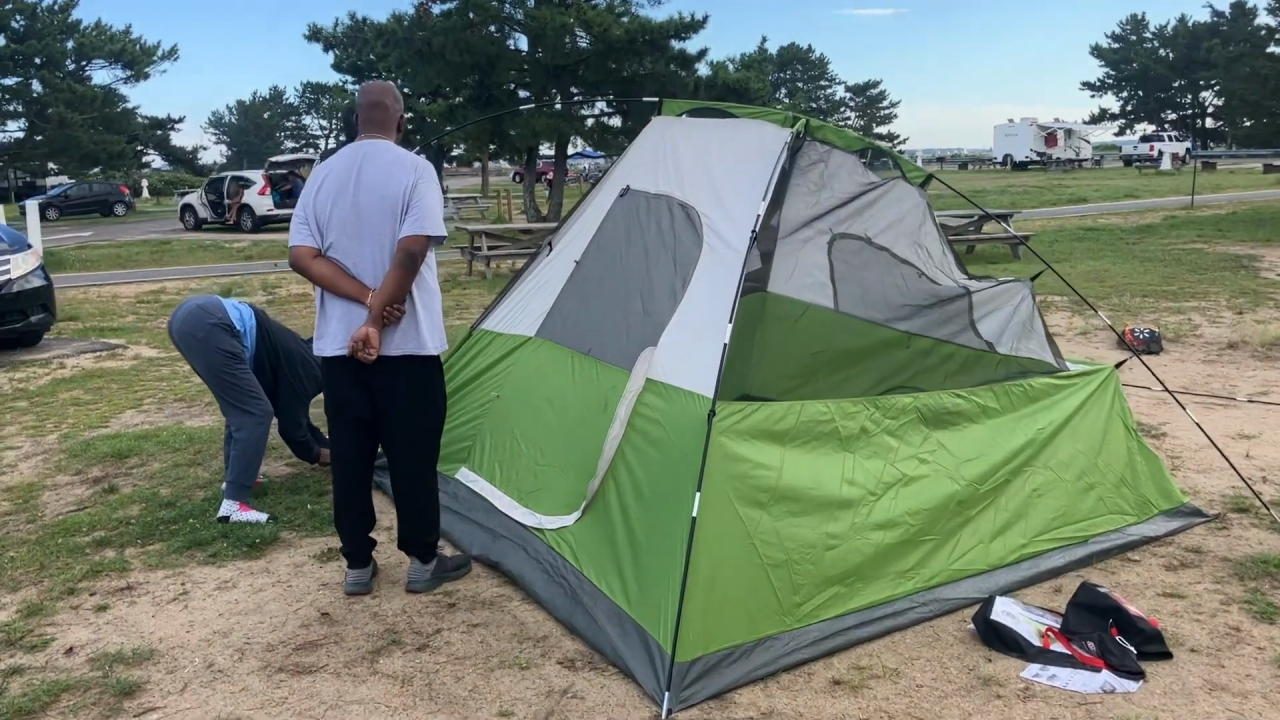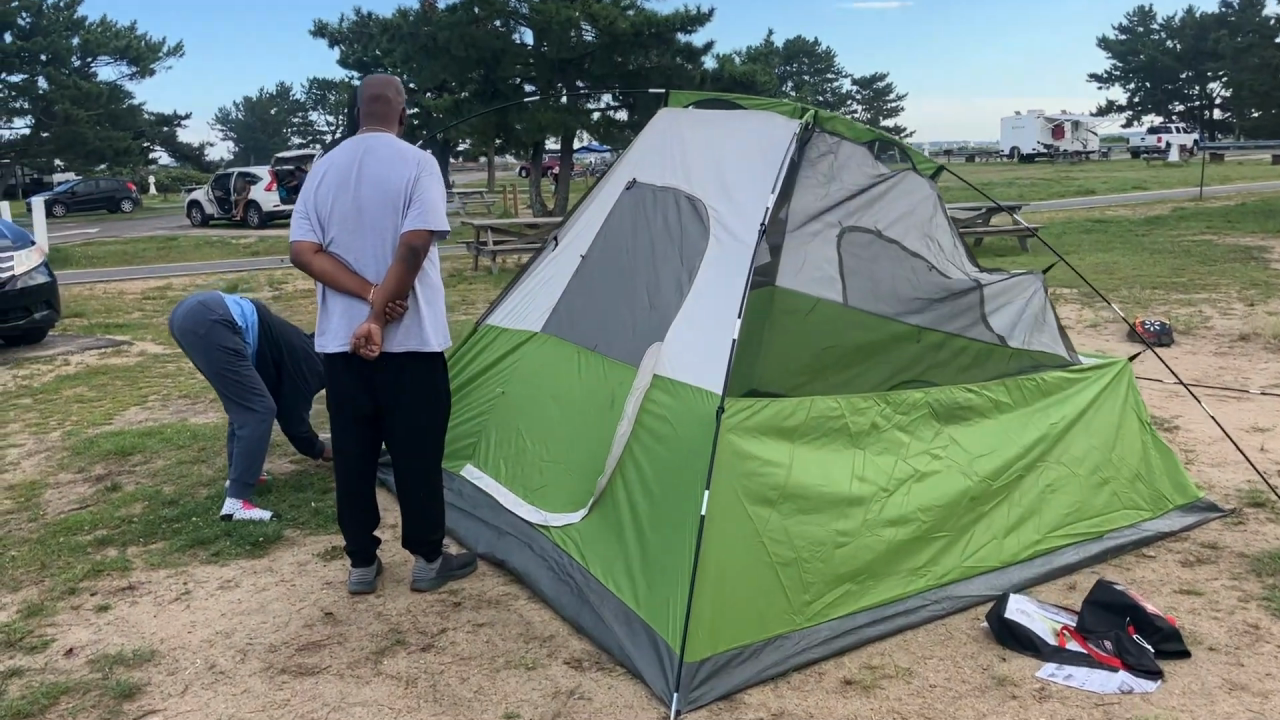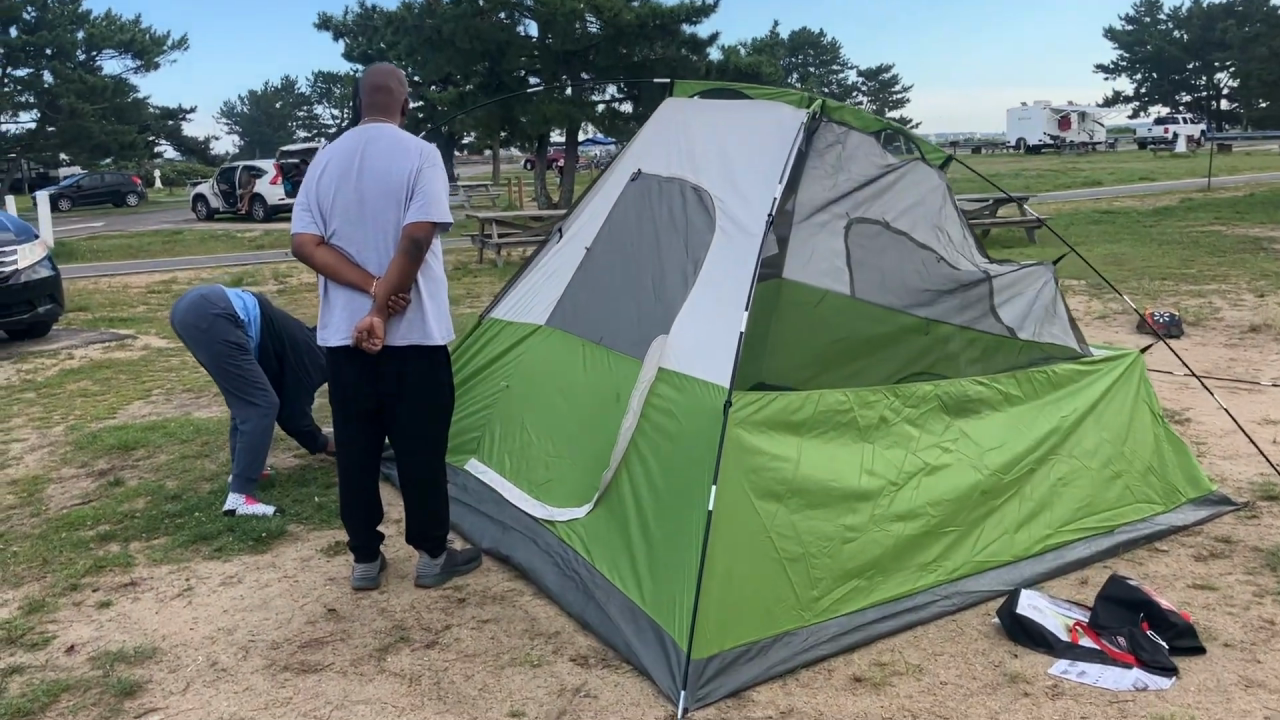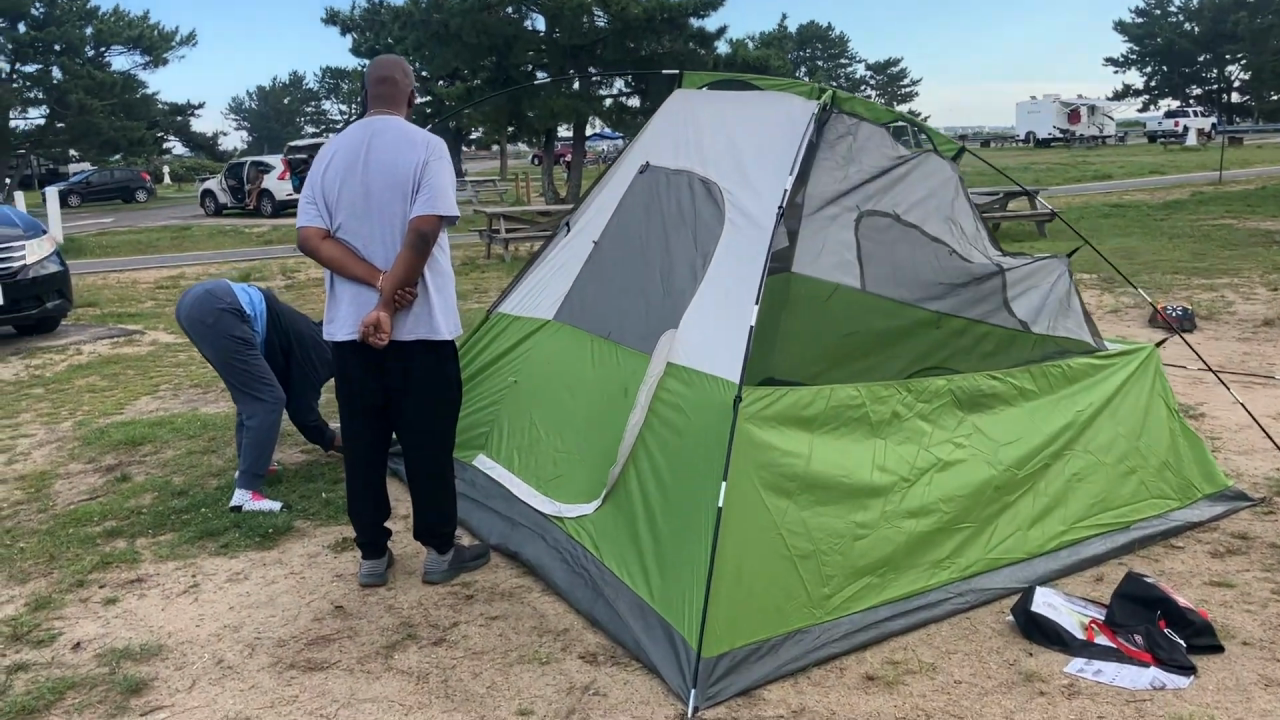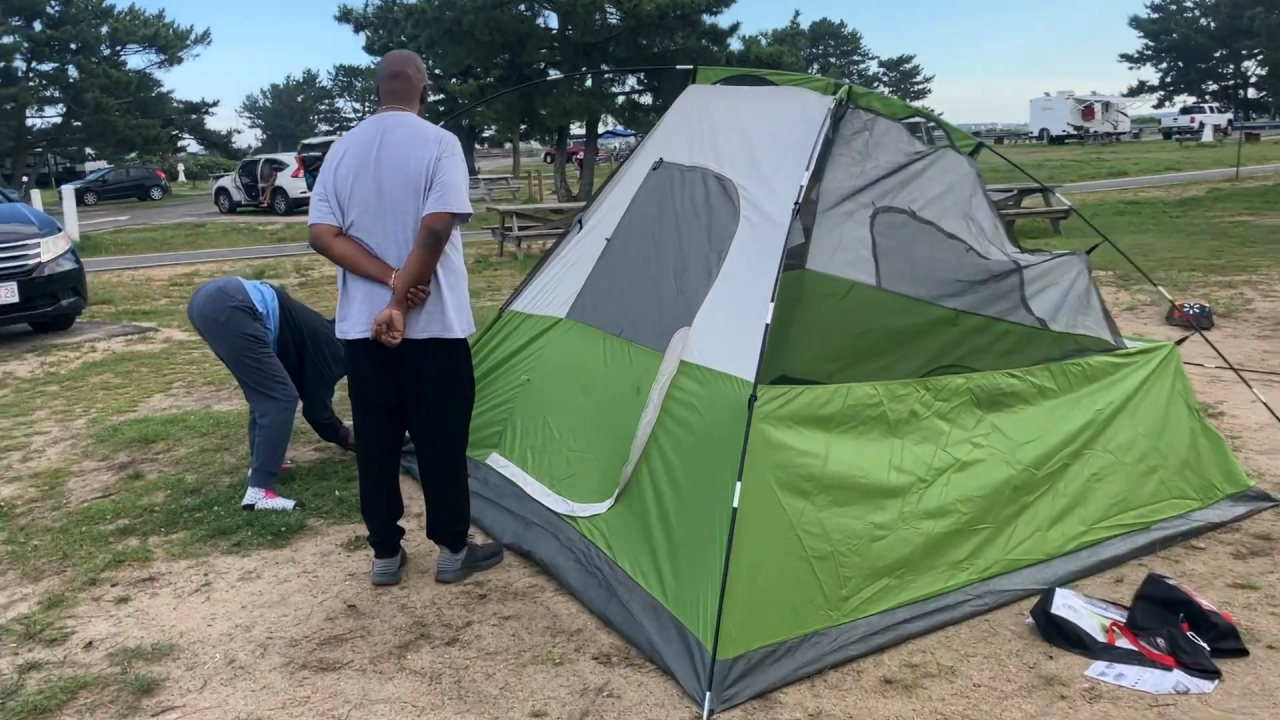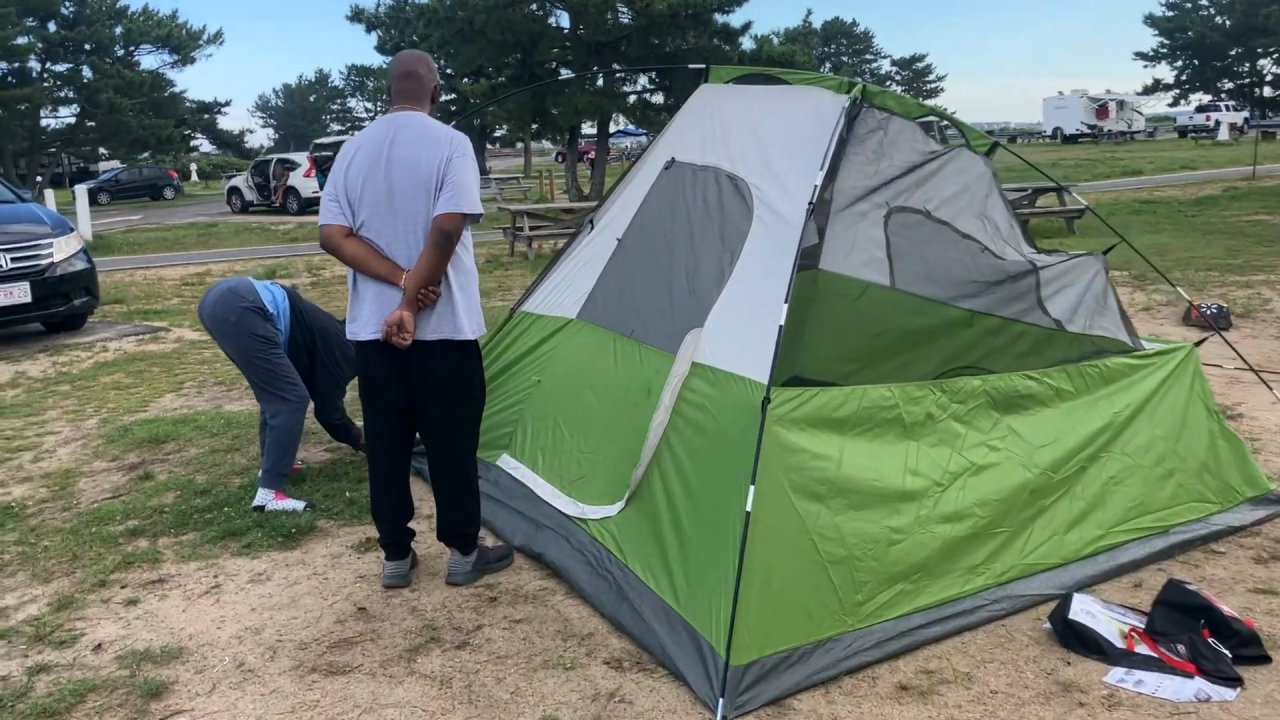
dt=0.1s
person 1, frame 1
left shoulder: (323, 173)
right shoulder: (414, 169)
left elbow: (301, 256)
right elbow: (411, 251)
left wrist: (366, 301)
right wrist: (377, 319)
left hip: (337, 344)
right hip: (406, 342)
left knee: (349, 455)
right knee: (413, 454)
left ankle: (357, 564)
right ankle: (424, 561)
person 1, frame 2
left shoulder: (324, 167)
right shoulder: (417, 163)
left elbow: (303, 251)
right elbow: (414, 246)
left wrist: (368, 296)
right wrist: (380, 314)
left hip: (340, 340)
right hip: (409, 339)
left knee: (353, 453)
right knee: (418, 452)
left ankle: (362, 562)
right ankle: (428, 559)
person 1, frame 3
left shoulder: (326, 158)
right shoulder: (419, 154)
left elbow: (304, 244)
right elbow: (416, 239)
left wrist: (371, 289)
right wrist: (382, 308)
left hip: (342, 333)
right hip: (411, 331)
left knee: (355, 447)
right knee: (421, 446)
left ankle: (365, 558)
right ankle: (433, 555)
person 1, frame 4
left shoulder: (331, 152)
right shoulder: (426, 146)
left elbow: (310, 238)
right elbow: (422, 232)
left wrist: (377, 283)
right wrist: (388, 302)
left hip: (348, 329)
right hip: (419, 327)
left knee: (362, 443)
right knee: (428, 442)
left ankle: (372, 555)
right ankle: (440, 551)
person 1, frame 5
left shoulder: (343, 148)
right shoulder: (439, 143)
left elbow: (322, 235)
right elbow: (435, 230)
left wrist: (390, 282)
right wrist: (402, 300)
left hip: (361, 326)
right hip: (432, 324)
left knee: (375, 442)
right knee: (441, 440)
left ankle: (385, 553)
right ankle: (453, 550)
person 1, frame 6
left shoulder: (353, 148)
right shoulder: (449, 144)
left elbow: (333, 236)
right elbow: (446, 230)
left wrist: (401, 282)
right wrist: (413, 300)
left hip: (371, 328)
right hip: (442, 326)
left knee: (386, 444)
right knee: (452, 442)
left ankle: (396, 556)
right ankle: (464, 553)
person 2, frame 1
left shoulder: (303, 356)
right shoulder: (305, 368)
left elbow: (291, 415)
right elbow: (291, 426)
right wrist: (318, 455)
left hip: (188, 315)
right hip: (210, 326)
left knee: (243, 408)
right knee: (254, 413)
person 2, frame 2
right shoulder: (307, 365)
left elbow: (288, 415)
right wrist: (321, 450)
left hip: (189, 311)
right hip: (216, 323)
left knee: (245, 407)
right knee: (259, 410)
left ankle: (238, 476)
right ankle: (236, 503)
person 2, frame 3
left shoulder: (306, 345)
right shoulder: (312, 356)
right elbow: (296, 417)
right wrist: (324, 445)
left hip: (192, 304)
right hip: (216, 315)
left knee: (246, 400)
right knee: (259, 405)
left ankle: (240, 473)
right ankle: (239, 498)
person 2, frame 4
right shoulder: (316, 353)
right elbow: (302, 412)
right wrist: (332, 440)
left hip: (198, 301)
right hip: (221, 311)
left knee: (256, 396)
right knee: (268, 400)
left ankle: (247, 467)
right ankle: (245, 494)
person 2, frame 5
left shoulder: (325, 335)
right shoulder: (332, 349)
right elbow: (317, 410)
right wrist: (347, 439)
left hip: (210, 297)
right hip: (232, 308)
left knee: (265, 394)
right knee: (279, 399)
left ankle: (260, 466)
right ankle: (259, 493)
person 2, frame 6
left shoulder: (338, 338)
right shoulder: (343, 350)
right elbow: (334, 413)
right wrist: (359, 441)
left hip: (223, 296)
right hip: (245, 310)
left knee: (277, 396)
right knee: (290, 399)
left ankle: (272, 466)
right ankle: (269, 493)
